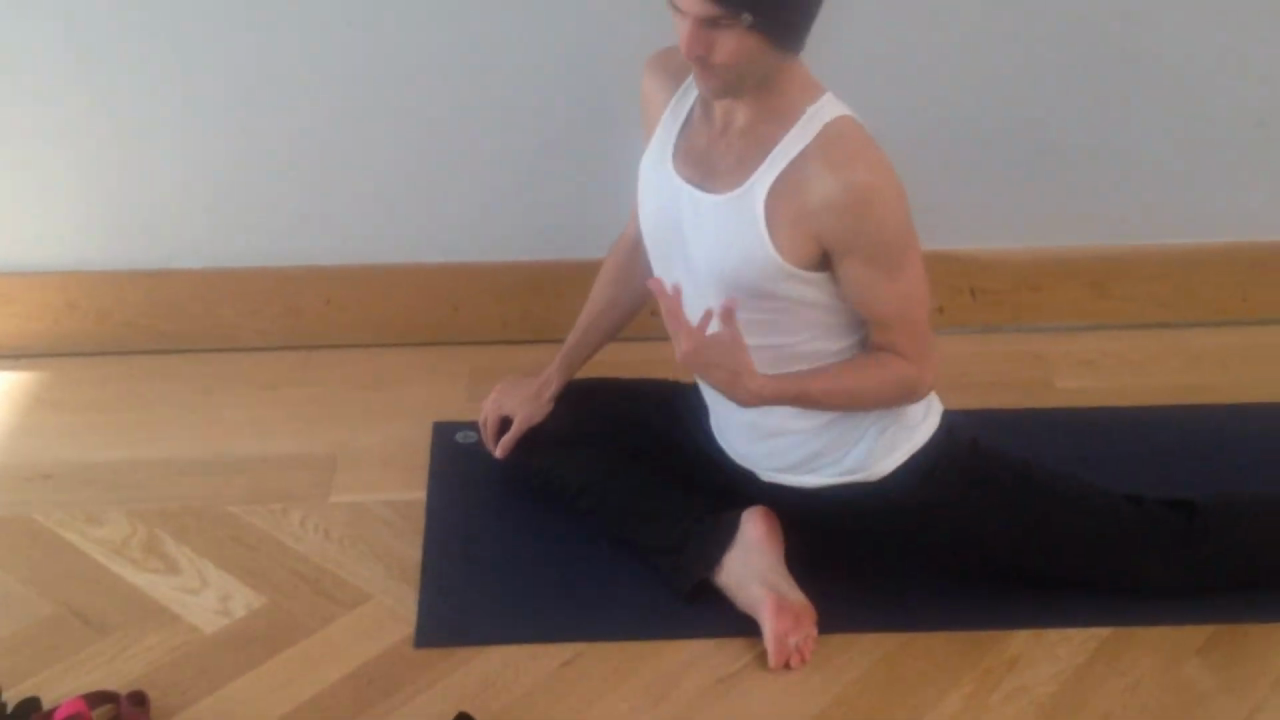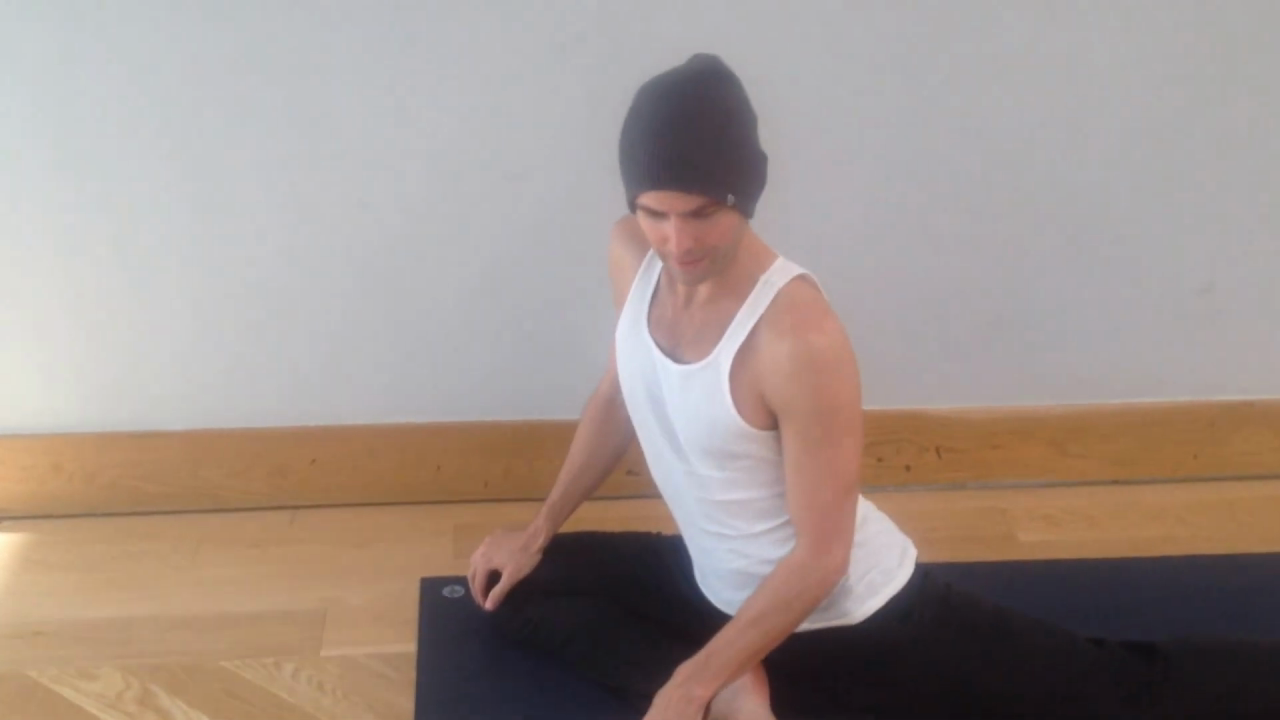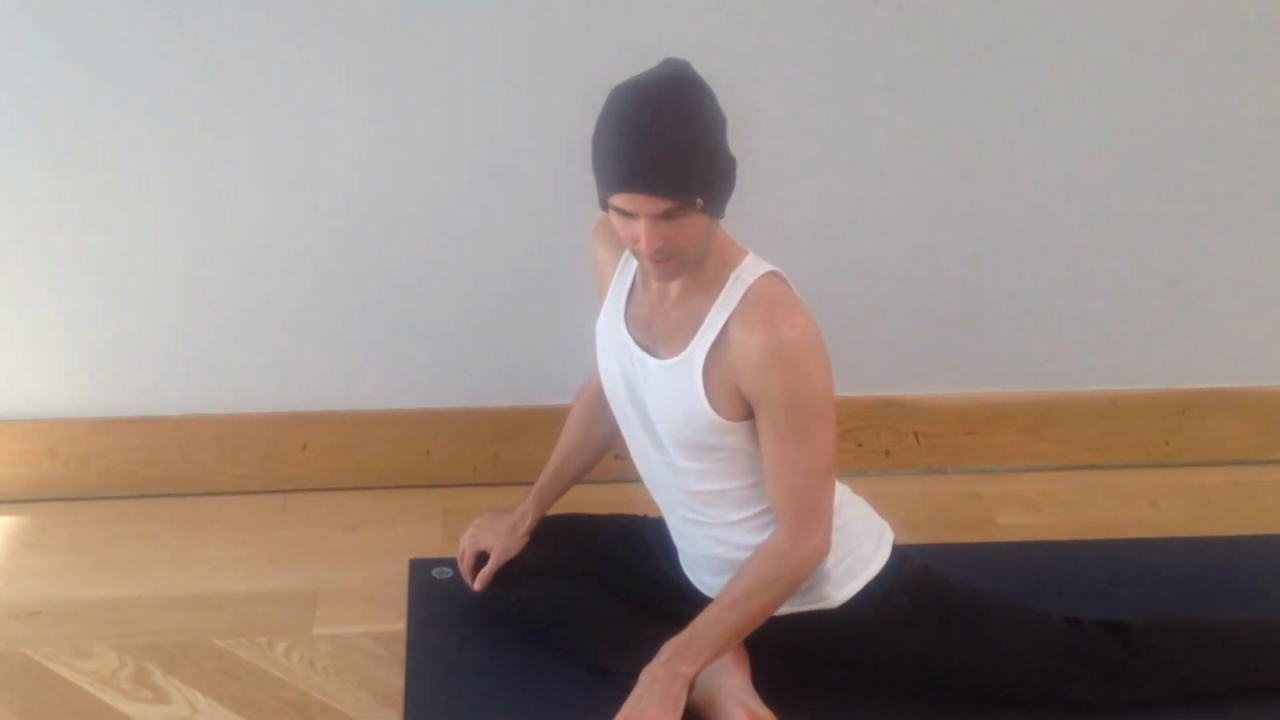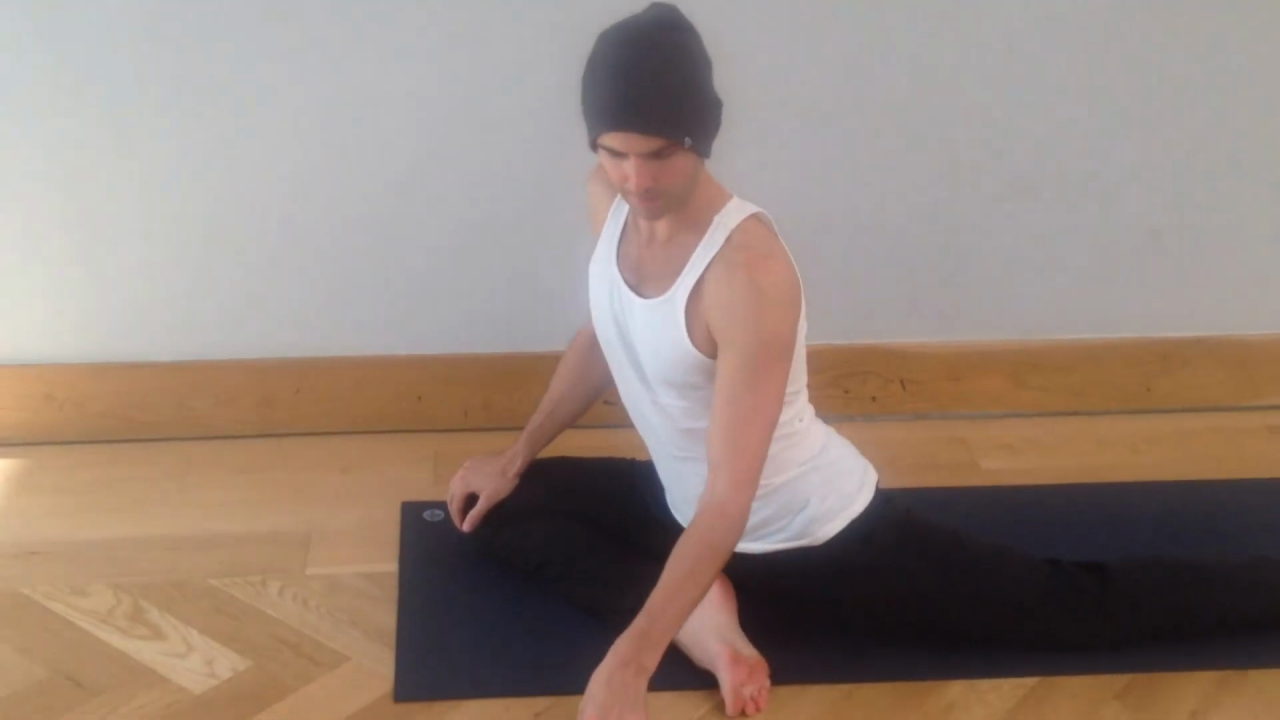
dt=1s
person 1, frame 1
left shoulder: (840, 175)
right shoulder: (667, 86)
left elbow: (909, 368)
right elbow: (647, 240)
left wrist: (756, 388)
right wrist: (555, 374)
left hip: (875, 472)
right hip: (735, 444)
left knee: (1143, 545)
right knee: (535, 436)
right ankle: (726, 551)
person 1, frame 2
left shoulder: (798, 336)
right shoulder: (631, 254)
left elbow: (821, 557)
right elbow: (620, 393)
right wrist: (539, 529)
left hip: (855, 614)
right hip: (720, 586)
right knee: (521, 584)
person 1, frame 3
left shoulder: (768, 330)
right shoulder: (611, 252)
left elbow: (802, 544)
right elbow: (610, 387)
right wrist: (526, 510)
left hip: (831, 598)
right hip: (702, 568)
right knee: (509, 565)
person 1, frame 4
left shoulder: (749, 273)
right shoulder: (609, 197)
left elbow: (731, 501)
right elbow: (604, 334)
right wrist: (517, 452)
left hip: (816, 535)
right hip: (684, 503)
left knee: (1072, 605)
right knee: (497, 509)
right ankle: (696, 609)
